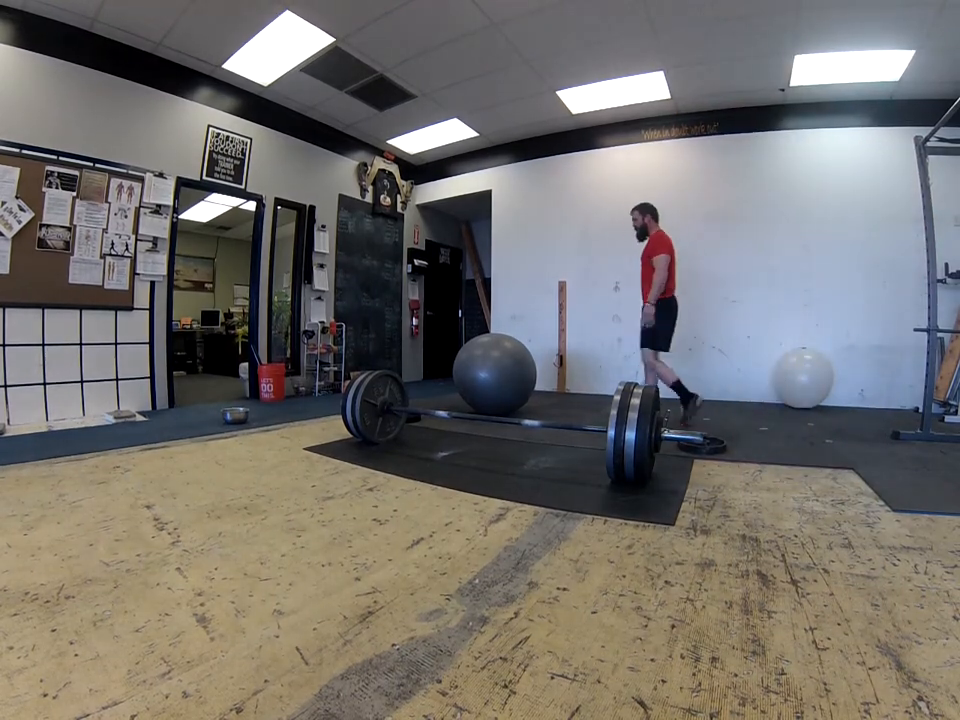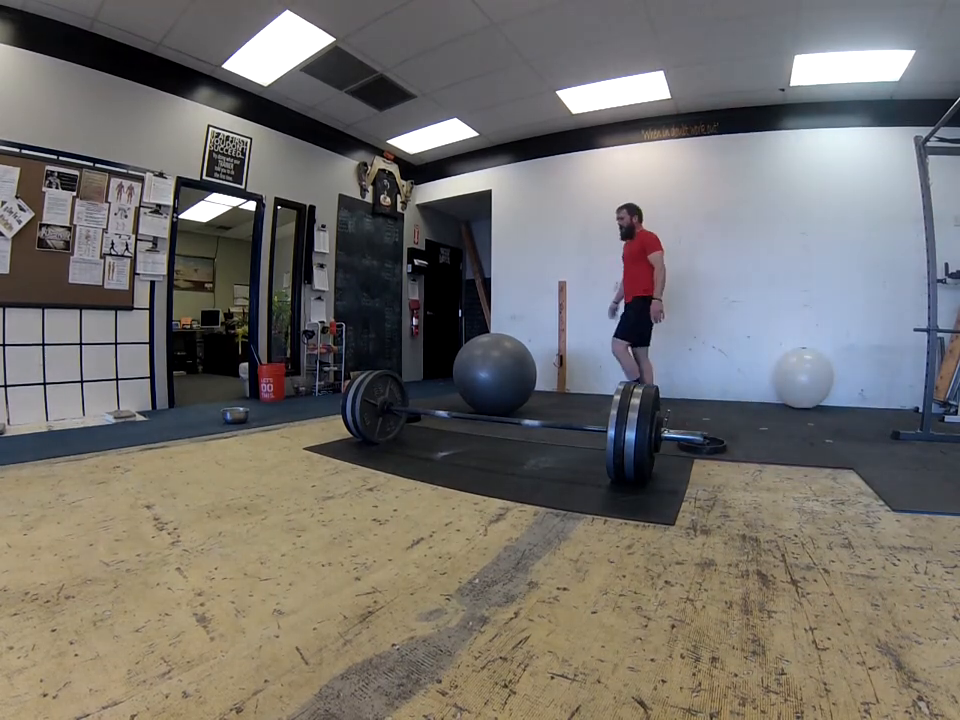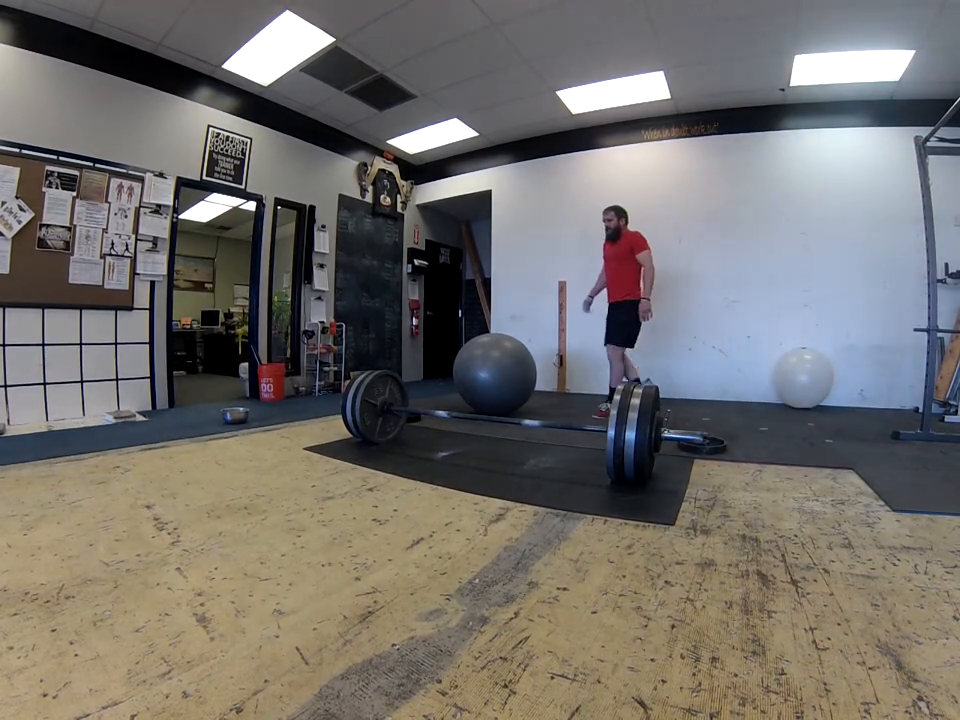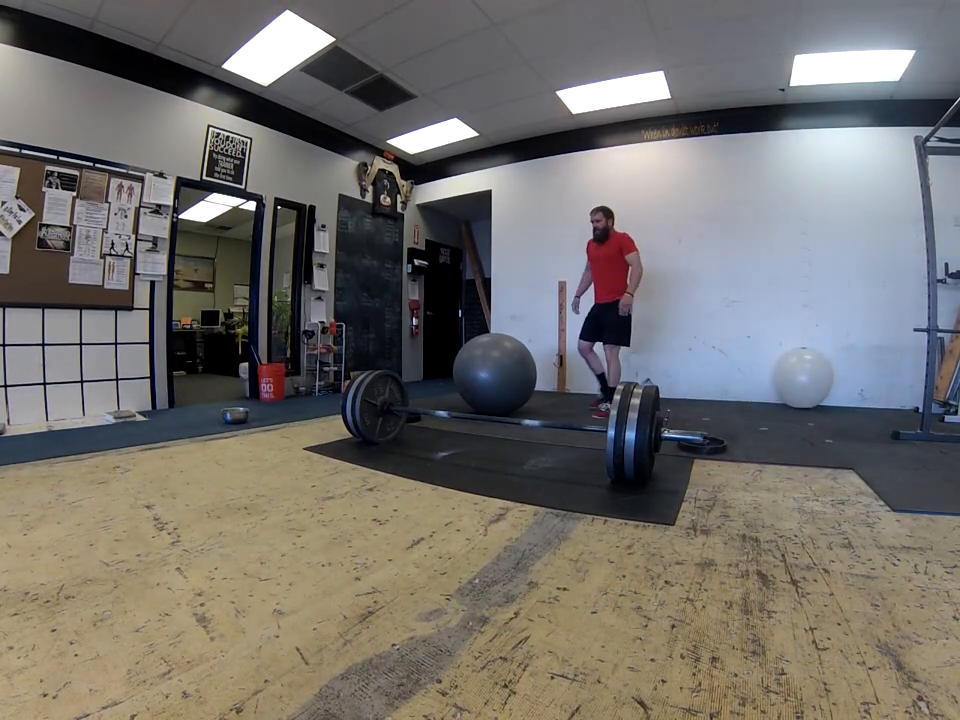
dt=0.2s
person 1, frame 1
left shoulder: (657, 240)
right shoulder: (657, 241)
left elbow: (661, 274)
left wrist: (649, 303)
left hip: (660, 306)
right hip: (659, 306)
left knee: (649, 359)
right knee: (650, 358)
left ankle: (689, 398)
person 1, frame 2
left shoulder: (648, 239)
right shoulder: (629, 244)
left elbow: (659, 268)
left wrist: (656, 299)
right wrist: (616, 300)
left hip: (643, 304)
right hip: (634, 303)
left knee: (618, 346)
right knee: (640, 355)
person 1, frame 3
left shoulder: (635, 238)
right shoulder: (608, 244)
left elbow: (648, 267)
left wrist: (645, 298)
right wrist: (591, 295)
left hip: (629, 306)
right hip: (615, 305)
left knee: (613, 354)
right knee: (618, 354)
left ankle: (611, 402)
person 1, frame 4
left shoulder: (623, 240)
right shoulder: (592, 244)
left elbow: (637, 267)
left wrist: (629, 294)
right wrist: (578, 295)
left hip: (616, 306)
right hip: (599, 305)
left knee: (611, 353)
right knee: (583, 346)
left ankle: (609, 401)
right ankle: (606, 387)
